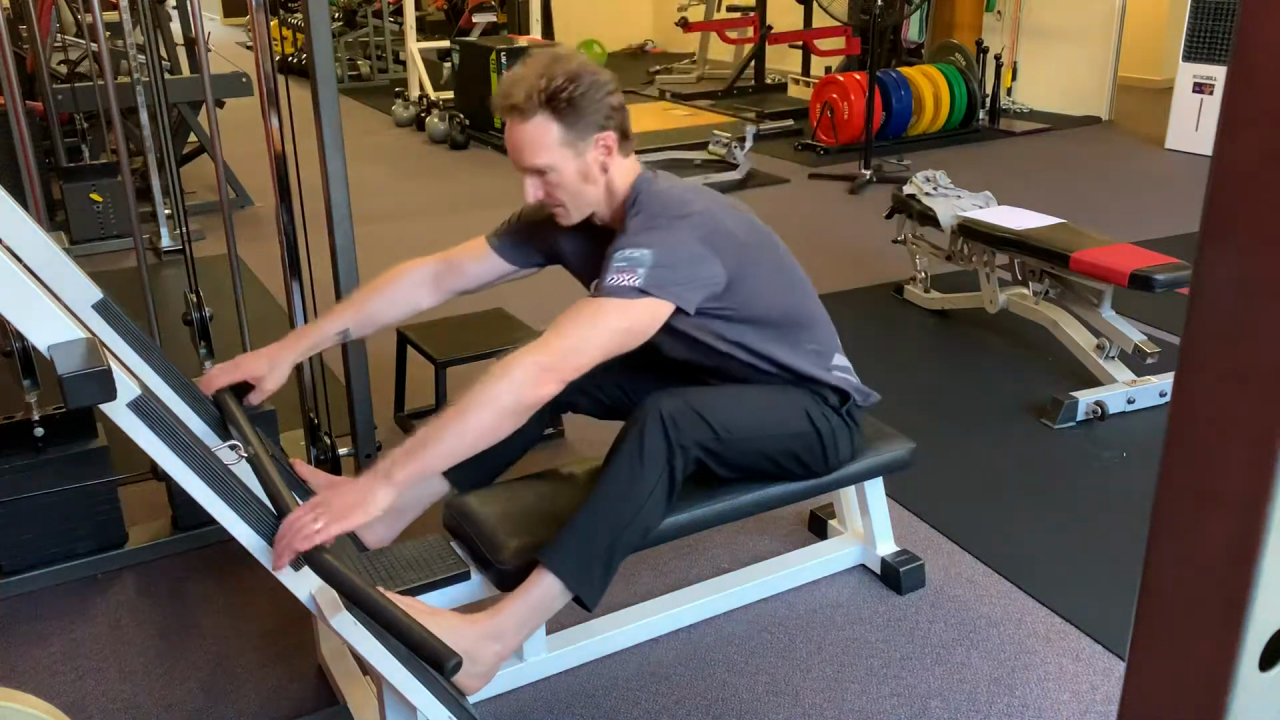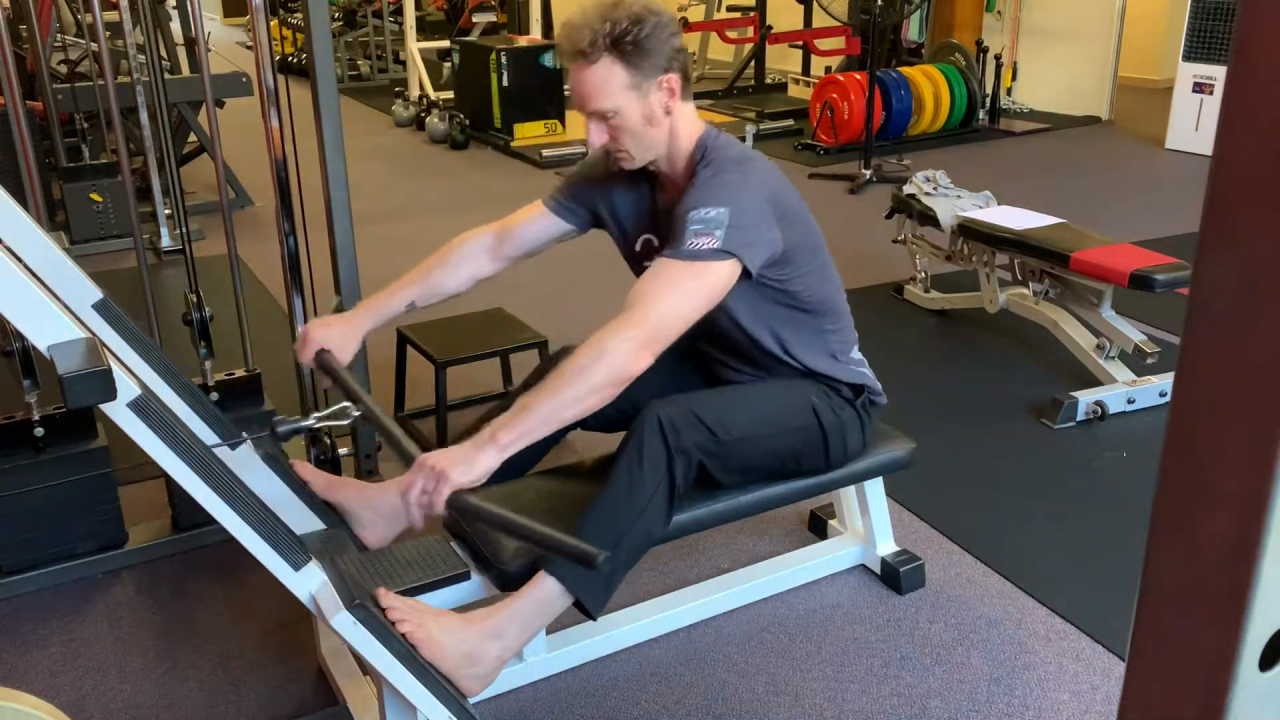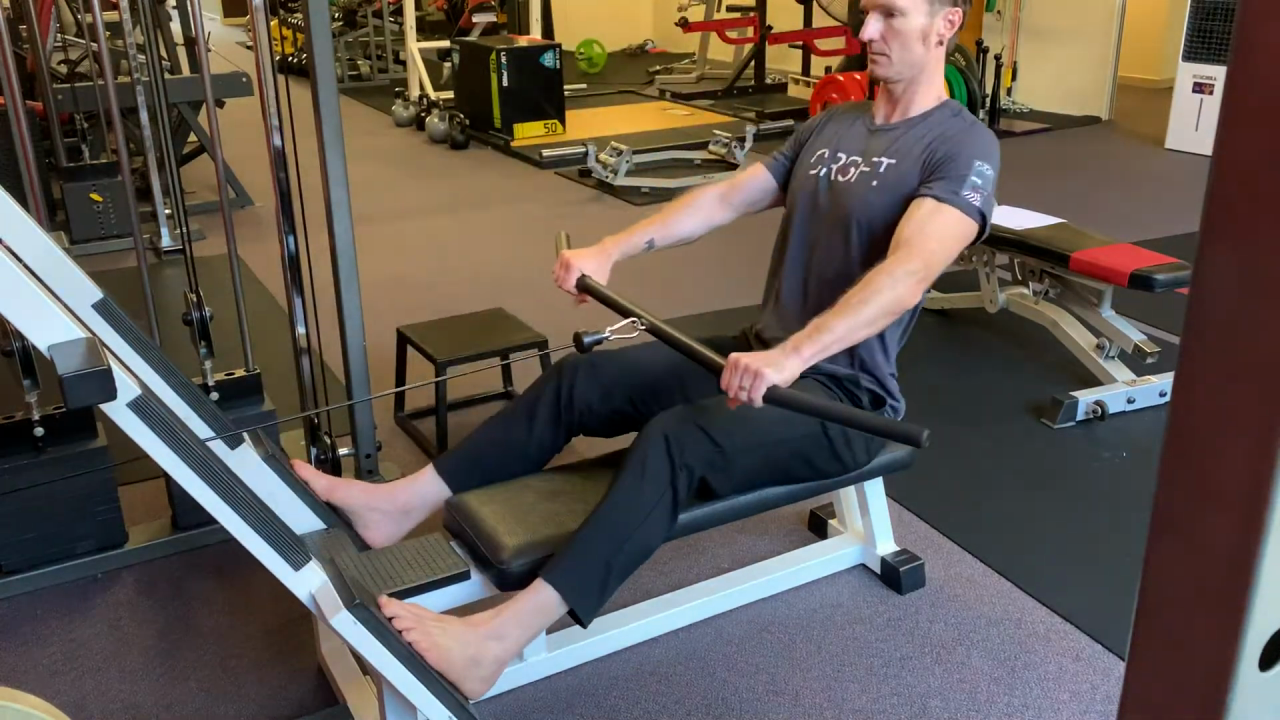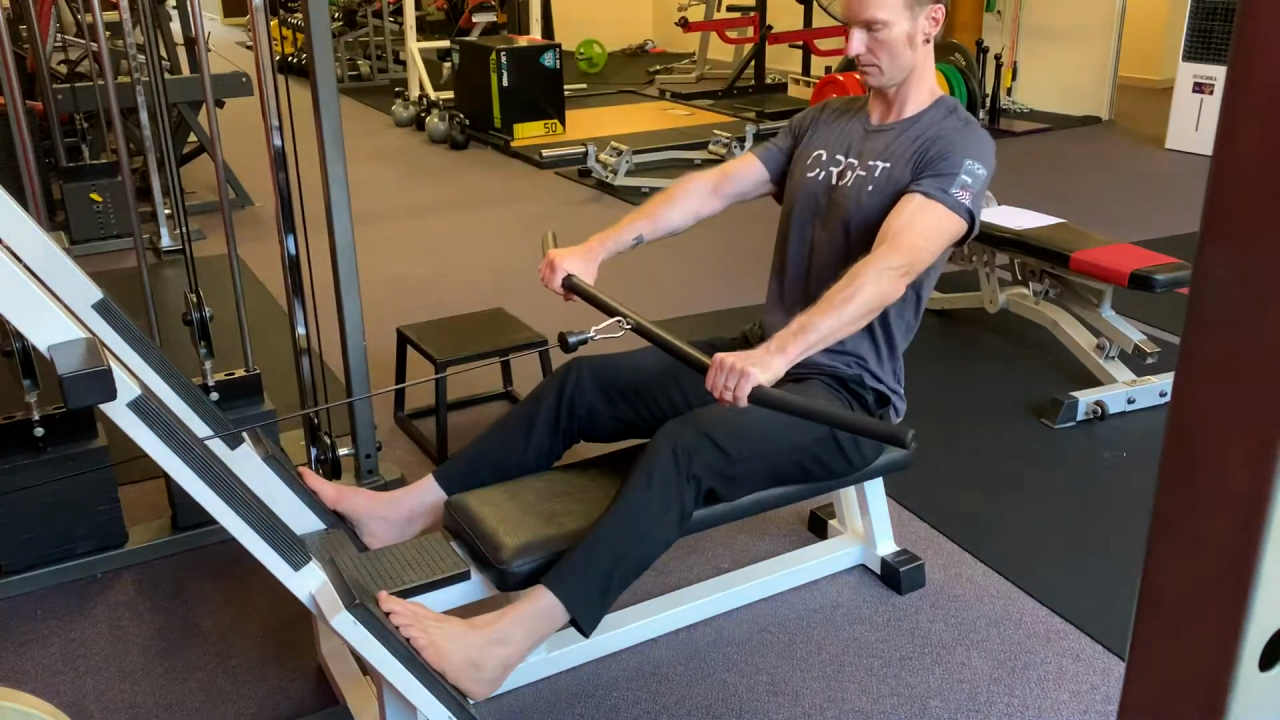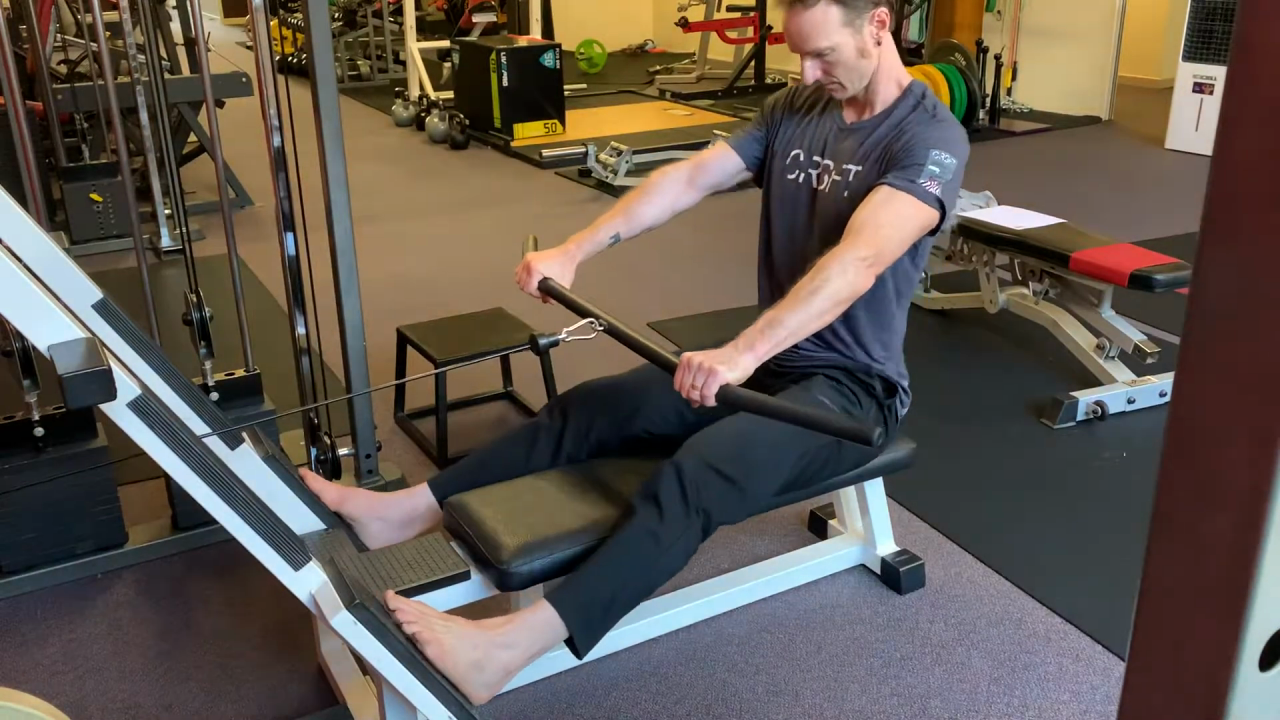
dt=1s
person 1, frame 1
left shoulder: (671, 230)
right shoulder: (567, 213)
left elbow: (541, 373)
right elbow: (436, 278)
left wrist: (383, 484)
right wrist: (290, 350)
left hip: (810, 407)
right hip: (711, 371)
left knee: (667, 420)
right knee: (545, 378)
left ankle: (494, 636)
right ankle: (380, 520)
person 1, frame 2
left shoulder: (732, 191)
right shoulder: (621, 171)
left elbow: (633, 344)
right elbow: (494, 245)
left wrist: (483, 451)
right wrist: (359, 319)
left hip: (823, 399)
right hip: (725, 365)
left knee: (669, 425)
right knee: (569, 378)
left ankle: (497, 636)
right ankle: (395, 503)
person 1, frame 3
left shoulder: (962, 148)
right shoulder: (833, 124)
left elbow: (905, 276)
right elbow: (725, 198)
left wrist: (790, 357)
right wrist: (609, 251)
left hip: (845, 395)
right hip: (763, 357)
left knee: (677, 440)
right knee: (581, 378)
left ankle: (499, 637)
right ankle: (402, 504)
person 1, frame 4
left shoulder: (954, 146)
right shoulder: (825, 121)
left elbow: (888, 270)
right elbow: (715, 187)
left wrist: (775, 356)
right wrist: (596, 249)
left hip: (848, 394)
right hip: (764, 355)
left knee: (686, 448)
right knee: (581, 384)
left ankle: (504, 642)
right ankle: (408, 509)
person 1, frame 5
left shoulder: (929, 138)
right shoulder: (794, 109)
left elbow: (856, 263)
right elbow: (689, 179)
left wrist: (741, 353)
right wrist: (572, 251)
left hip: (852, 386)
right hip: (771, 357)
left knee: (694, 475)
right knee: (588, 410)
left ankle: (511, 646)
right ankle: (406, 512)
